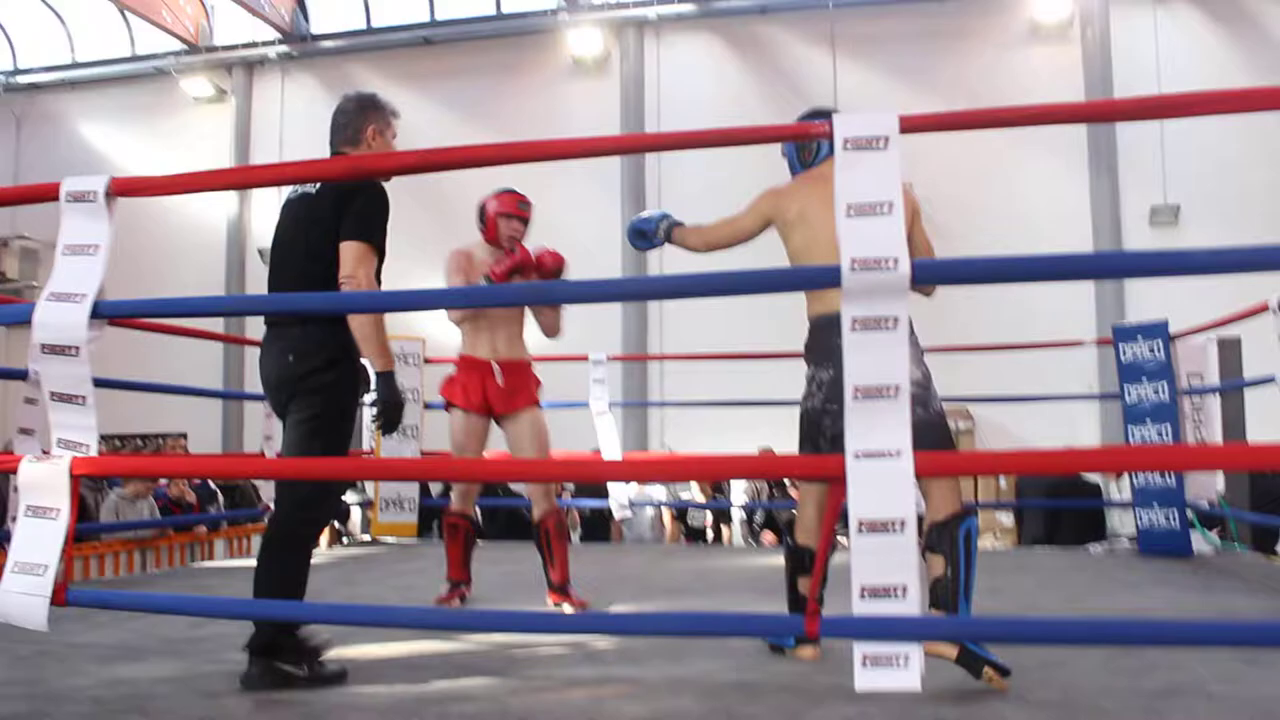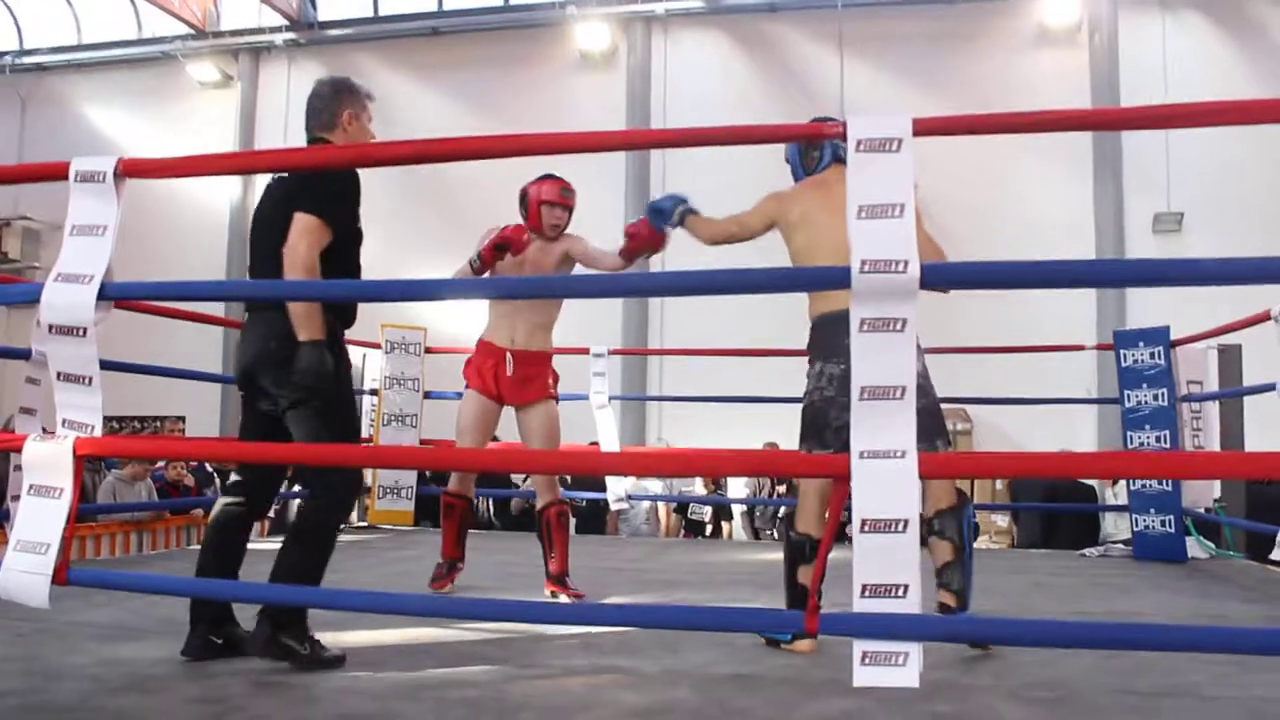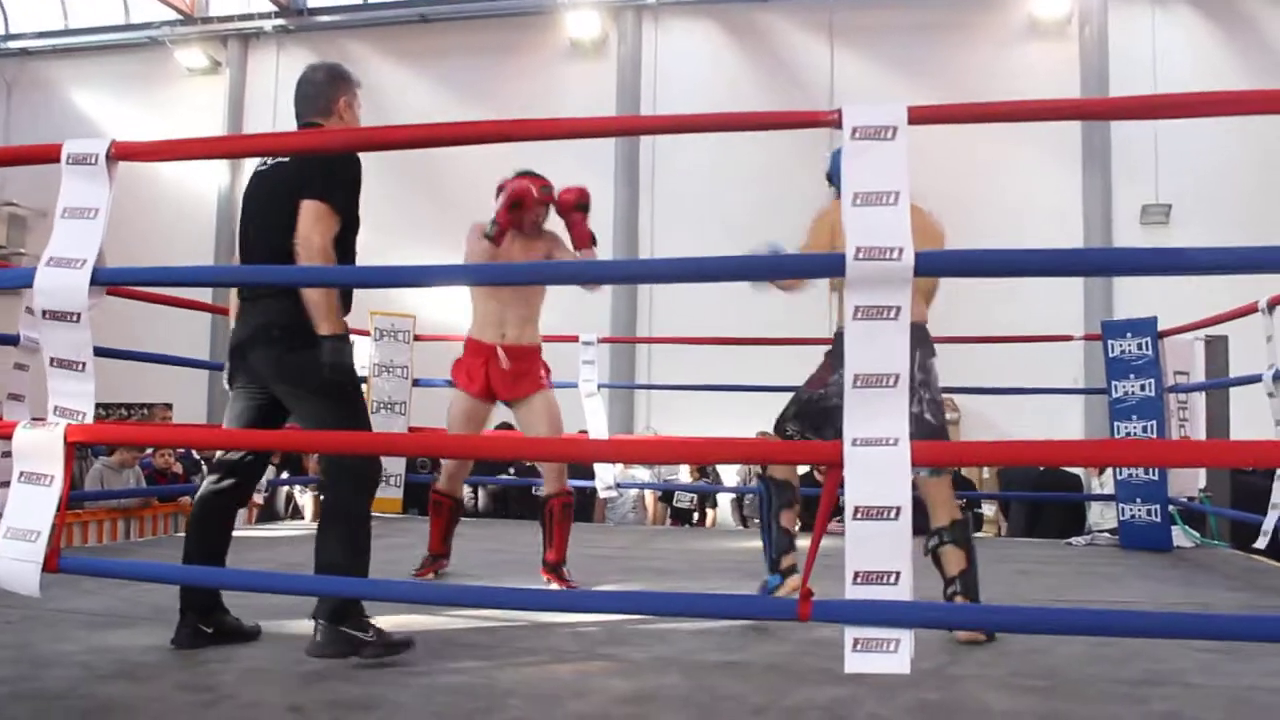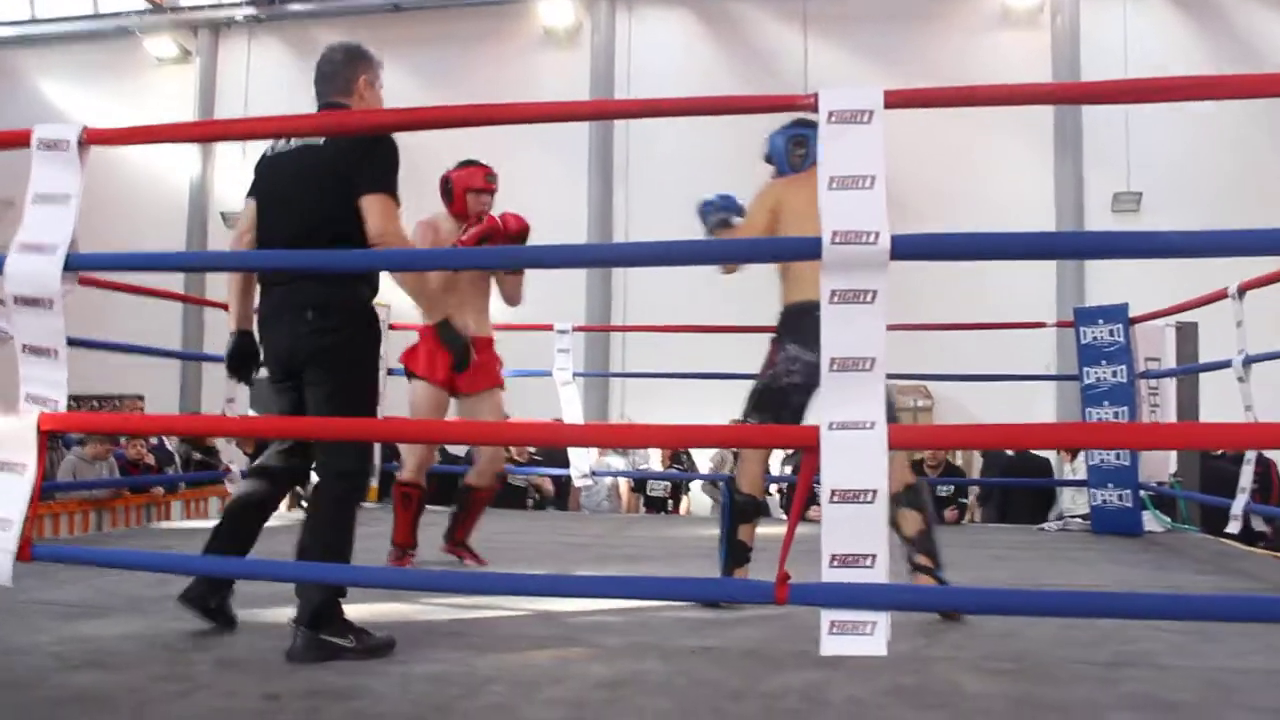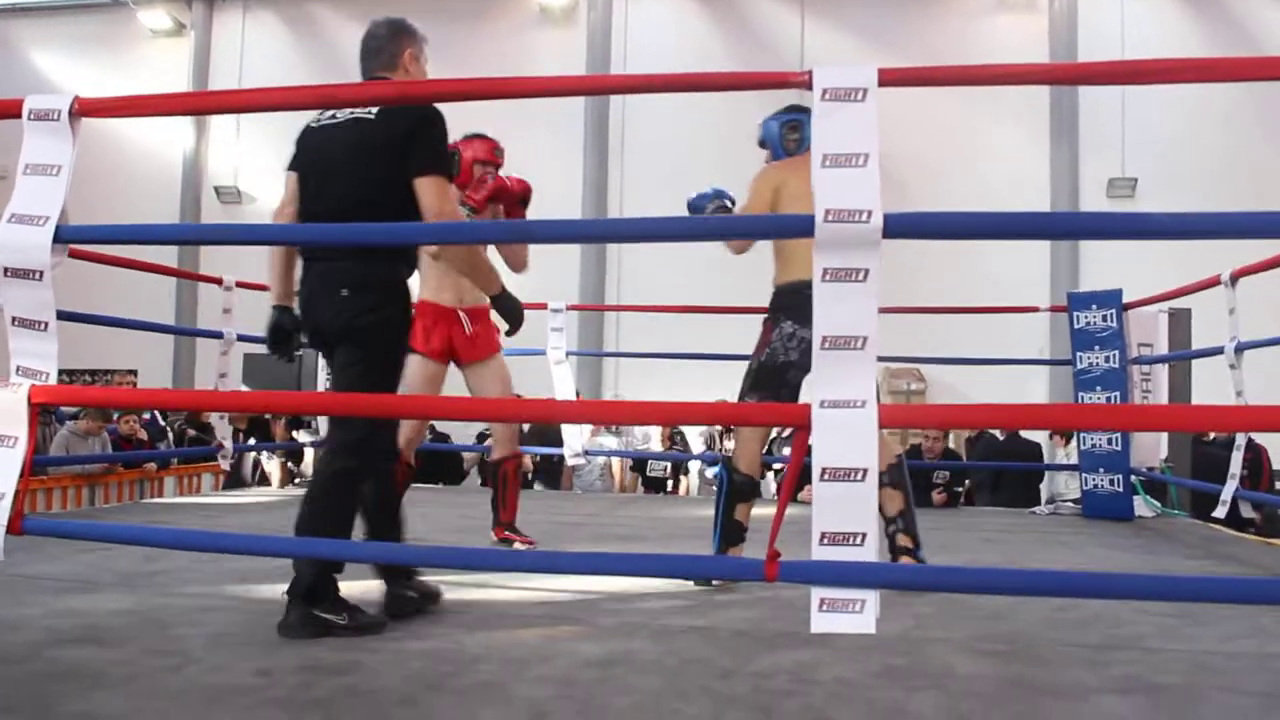
dt=0.3s
person 1, frame 1
left shoulder: (298, 196)
right shoulder: (362, 191)
right elbow: (355, 282)
right wrist: (386, 372)
left hip: (282, 353)
right hip: (322, 360)
left knee: (304, 498)
right knee: (306, 500)
left ankle: (277, 631)
right ankle: (274, 650)
person 1, frame 2
left shoulder: (284, 178)
right shoulder: (333, 173)
right elbow: (300, 255)
right wrist: (313, 343)
left hip: (257, 343)
right hip: (297, 347)
left knee: (248, 484)
right knee: (335, 482)
left ankle: (209, 625)
right ankle: (282, 622)
person 1, frame 3
left shoulder: (266, 170)
right shoulder: (333, 160)
right elbow: (313, 245)
right wrist: (331, 336)
left hip: (255, 335)
right hip: (300, 336)
left knee: (231, 470)
right knee: (351, 470)
left ankle: (199, 613)
right ankle: (339, 620)
person 1, frame 4
left shoulder: (277, 150)
right shoulder: (369, 141)
left elbow: (243, 243)
right elbow: (384, 236)
left wrist: (241, 329)
left hip: (280, 319)
right hip: (335, 318)
left knee: (284, 456)
right knee: (342, 467)
left ankle: (211, 581)
right ankle: (319, 622)
person 1, frame 5
left shoulder: (319, 122)
right shoulder: (415, 117)
left elbow: (286, 216)
right elbow: (440, 218)
left wrist: (283, 305)
right wrist: (497, 292)
left hip: (321, 294)
right hip: (372, 294)
left knee: (370, 435)
right knee: (355, 441)
left ankle: (399, 579)
right ankle: (311, 595)
person 2, frame 1
left shoulder: (783, 198)
right shoulder: (894, 191)
left elbow: (707, 239)
right elbow: (927, 281)
left wrist: (663, 228)
left hip: (829, 345)
left knee: (813, 486)
right knee: (940, 476)
left ankle: (802, 630)
right ankle: (948, 622)
person 2, frame 2
left shoulder: (786, 203)
left elbow: (715, 232)
left wrist: (679, 214)
left hip: (832, 342)
left knee: (814, 482)
right ankle: (952, 602)
person 2, frame 3
left shoulder: (839, 213)
right shoulder: (929, 223)
left elbow: (797, 278)
left wrist: (772, 272)
right hip: (914, 348)
left knee: (785, 443)
right knee: (934, 482)
left ankle: (784, 568)
right ankle: (965, 607)
person 2, frame 4
left shoulder: (777, 193)
left elbow: (730, 260)
left wrist: (717, 224)
left hip: (801, 329)
left knee: (753, 445)
right knee: (887, 450)
left ankle: (734, 576)
right ankle: (926, 570)
person 2, frame 5
left shoulder: (776, 176)
left elbow: (740, 241)
left wrist: (715, 211)
left hip: (795, 308)
left knee: (750, 428)
left ankle: (730, 552)
right ankle: (906, 550)
person 3, frame 1
left shoulder: (529, 263)
right shoulder: (462, 258)
left elbow: (551, 328)
right elbow: (457, 313)
left wrist: (550, 286)
right wrist: (499, 275)
left hip: (518, 378)
right hip: (472, 376)
left knee: (541, 485)
right knee: (464, 485)
left ankle: (559, 586)
right ankle: (458, 580)
person 3, frame 2
left shoulder: (567, 246)
right shoulder: (496, 235)
left elbow: (610, 265)
left wrist: (634, 250)
right wrist: (489, 254)
left hip: (535, 370)
right hip: (488, 361)
left knee: (545, 477)
right knee: (462, 466)
left ankle: (557, 576)
right ankle: (450, 560)
person 3, frame 3
left shoulder: (549, 242)
right shoulder: (482, 228)
right elbow: (474, 265)
left wrist: (580, 225)
right wrist: (503, 220)
left hip: (526, 365)
right hip: (477, 359)
left knee: (554, 463)
right knee: (453, 464)
left ankle: (555, 566)
right ankle: (436, 553)
person 3, frame 4
left shoulder: (494, 232)
right shoulder: (429, 229)
left elbow: (513, 298)
left wrist: (513, 251)
right wrist: (464, 246)
left hip: (479, 352)
right hip: (435, 348)
left knee: (492, 459)
right knee: (419, 454)
left ankle: (456, 538)
right ankle: (403, 544)
person 3, frame 5
left shoulder: (492, 206)
left elbow: (518, 264)
left wrist: (516, 216)
right wrist: (473, 204)
left hip: (477, 323)
right hip: (431, 321)
left knee: (506, 425)
right knee: (411, 428)
left ankle: (504, 525)
